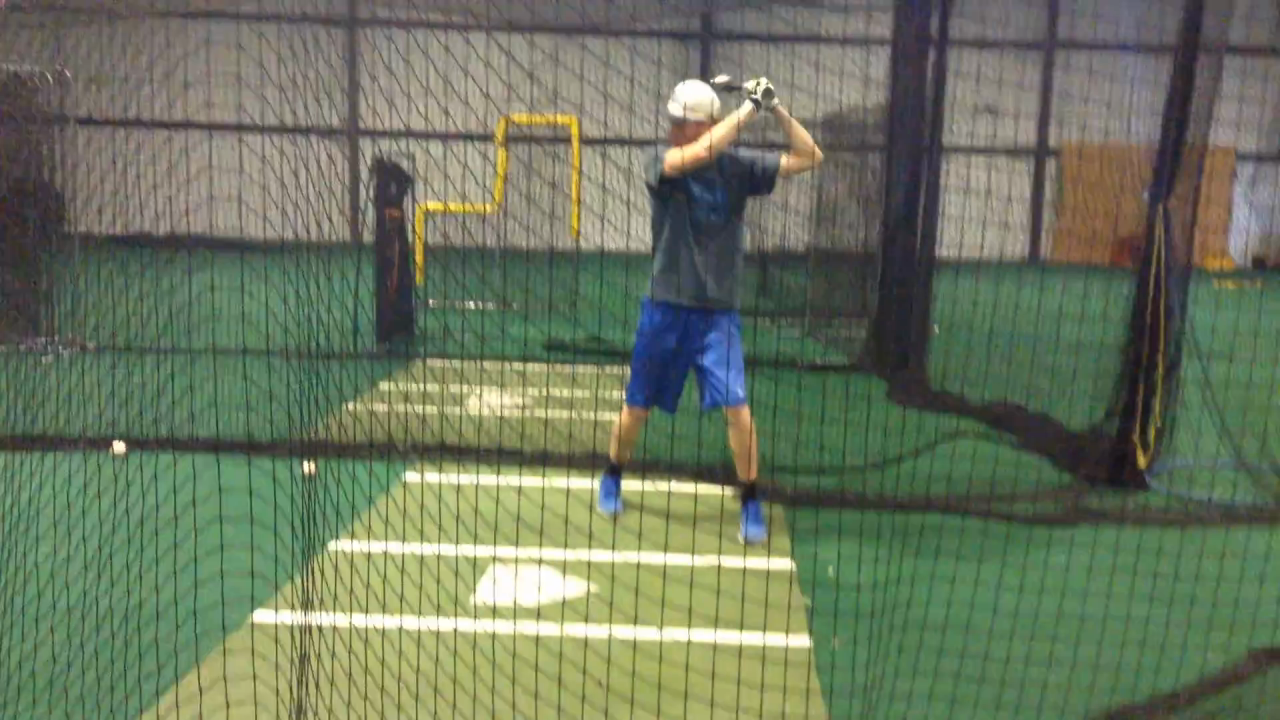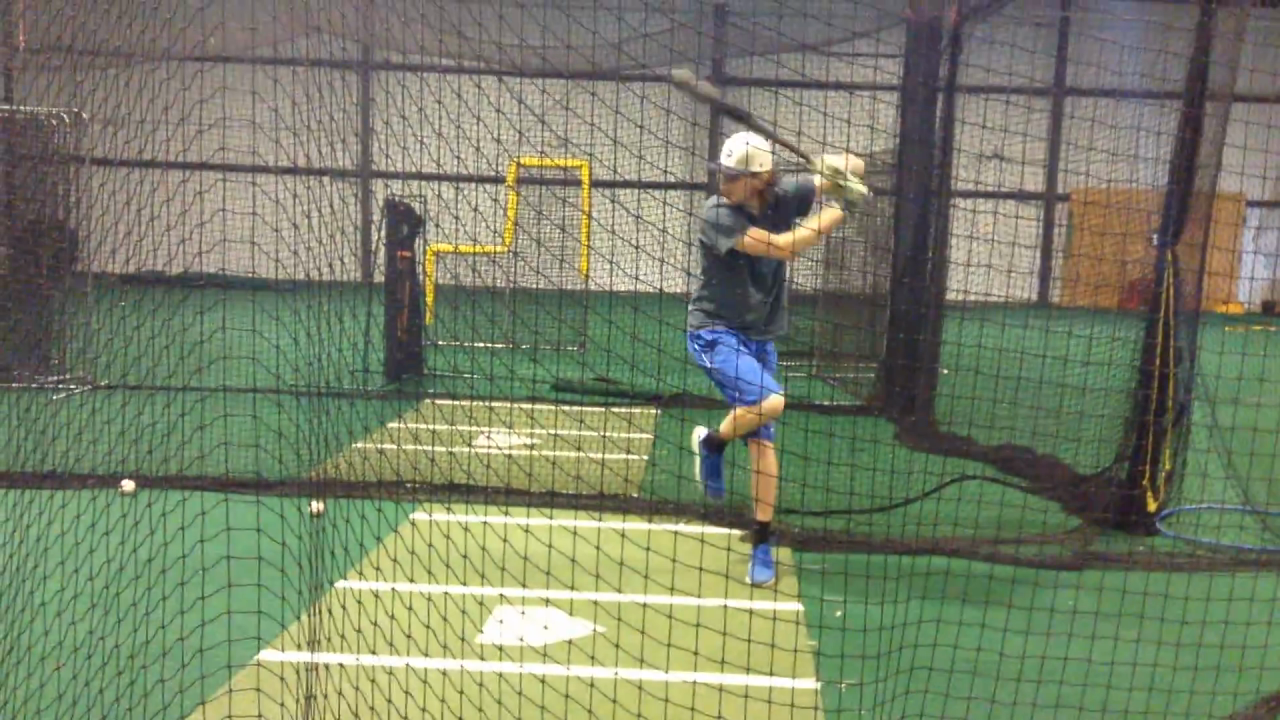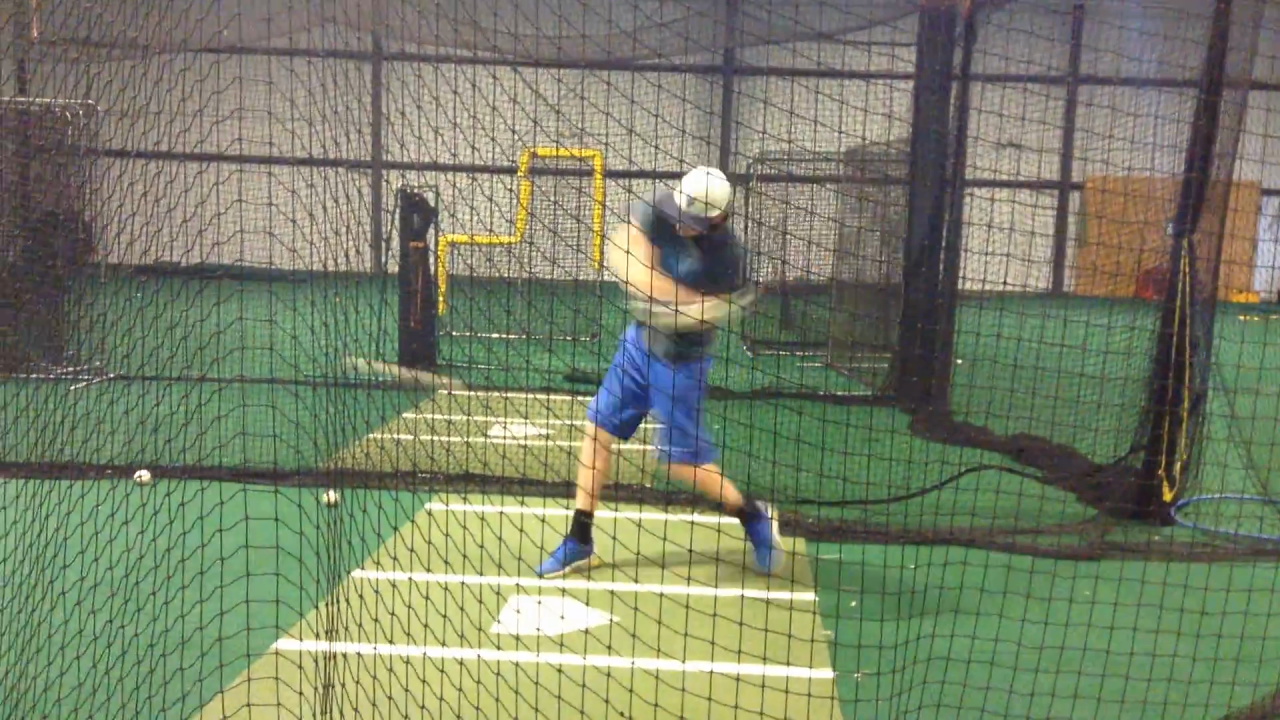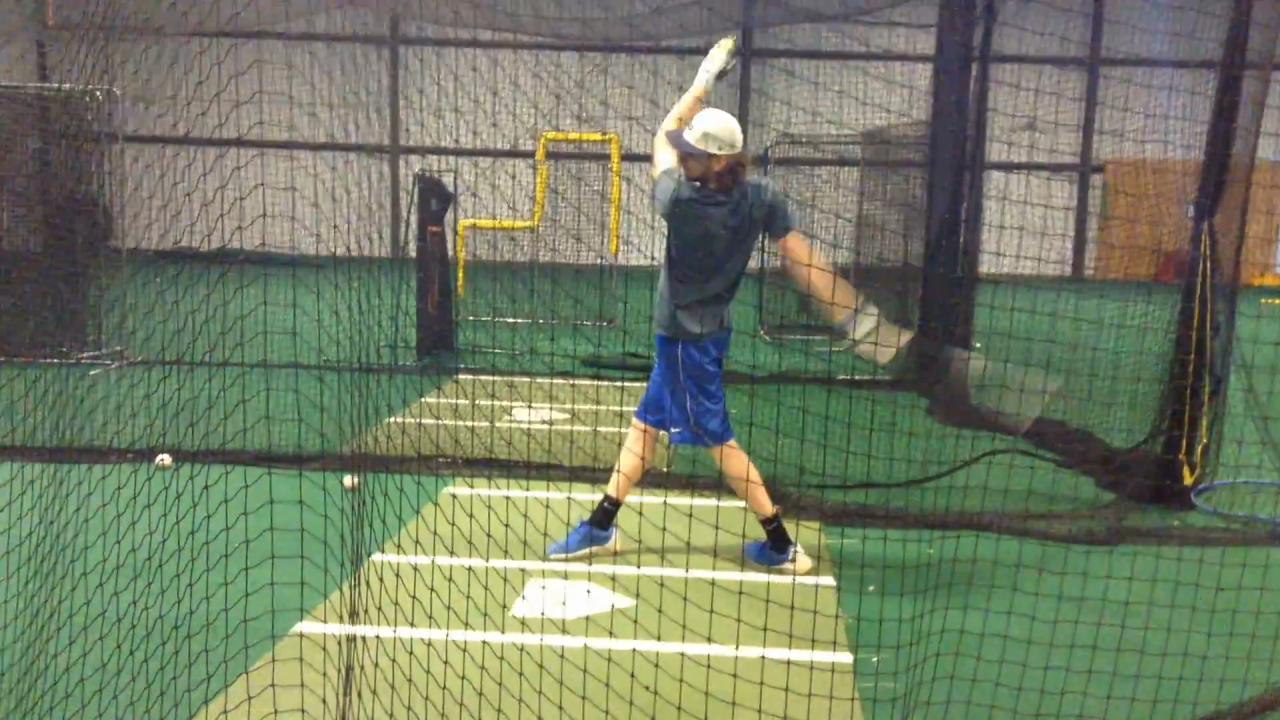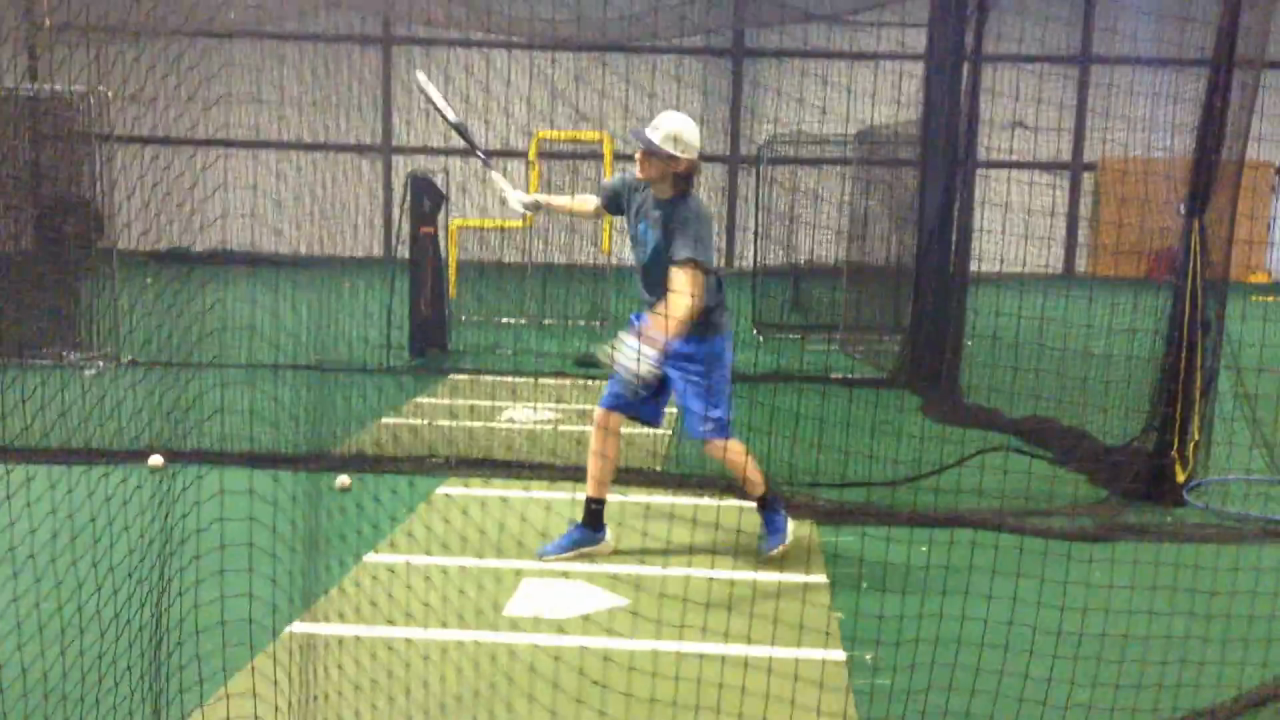
dt=0.7s
person 1, frame 1
left shoulder: (740, 167)
right shoulder: (661, 161)
left elbow: (811, 156)
right elbow: (702, 153)
left wrist: (772, 105)
right wrist: (748, 105)
left hip: (717, 311)
right hip: (665, 306)
left knee: (736, 407)
right knee: (638, 404)
left ankle: (751, 504)
right ankle: (612, 478)
person 1, frame 2
left shoulder: (783, 197)
right shoulder: (715, 216)
left elbow: (855, 168)
right elbow: (785, 248)
left wrist: (841, 170)
right wrist: (839, 207)
left hip: (759, 338)
right hip: (714, 332)
left knee: (763, 441)
right knee: (770, 402)
left ankle: (762, 545)
right ankle: (712, 441)
person 1, frame 3
left shoulder: (728, 257)
right shoulder: (658, 209)
left elbow: (708, 313)
right elbow: (629, 255)
right wrist: (671, 298)
left hip: (682, 360)
right hip: (641, 340)
left knee: (682, 462)
right knee: (598, 432)
left ankle: (754, 519)
right ankle: (579, 540)
person 1, frame 4
left shoulder: (680, 199)
right shoulder: (761, 198)
left elbow: (663, 136)
right elbow: (803, 262)
left wrist: (705, 77)
right wrist: (852, 312)
left hip: (684, 334)
right hip: (702, 329)
left knee: (715, 439)
right knee: (645, 424)
left ankle: (781, 544)
right ankle: (599, 528)
person 1, frame 5
left shoulder: (691, 218)
right shoulder: (634, 187)
left elbow: (684, 298)
right elbow: (590, 203)
left wrist: (649, 350)
right wrist: (533, 200)
left hip: (698, 339)
right hip: (650, 327)
left knee: (716, 439)
right knee: (605, 417)
left ankle: (771, 512)
right ankle: (592, 527)
